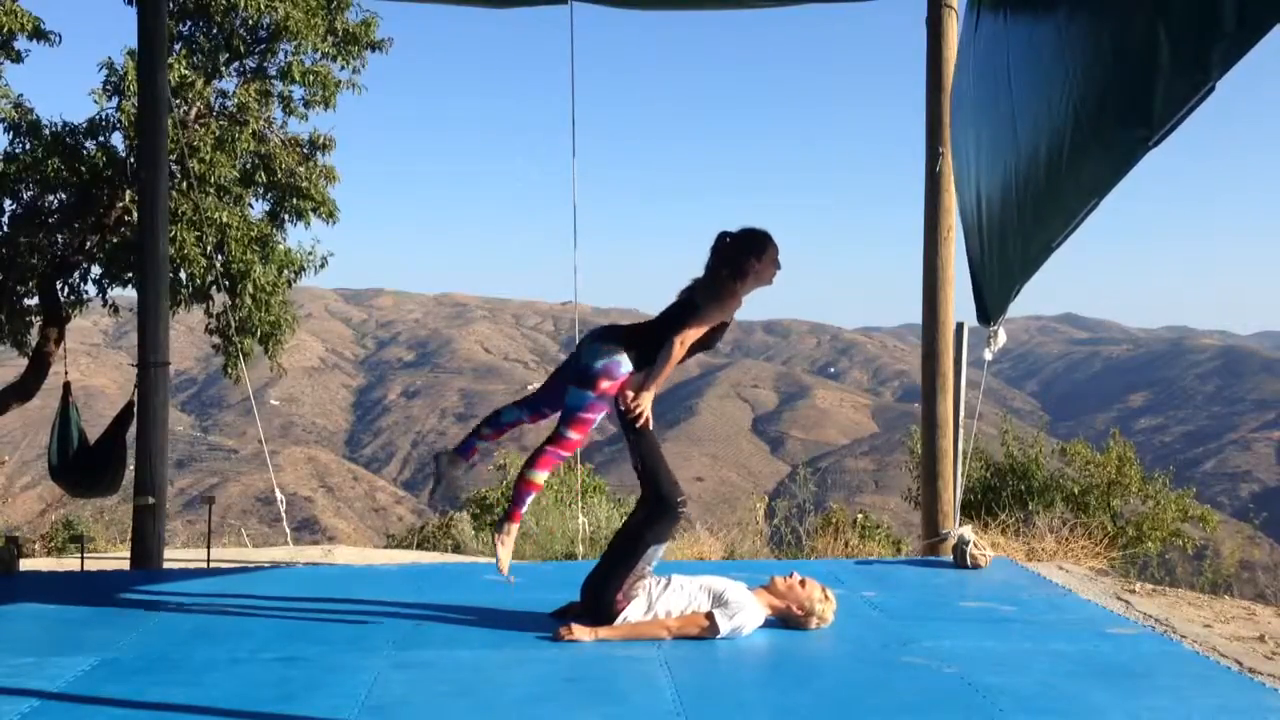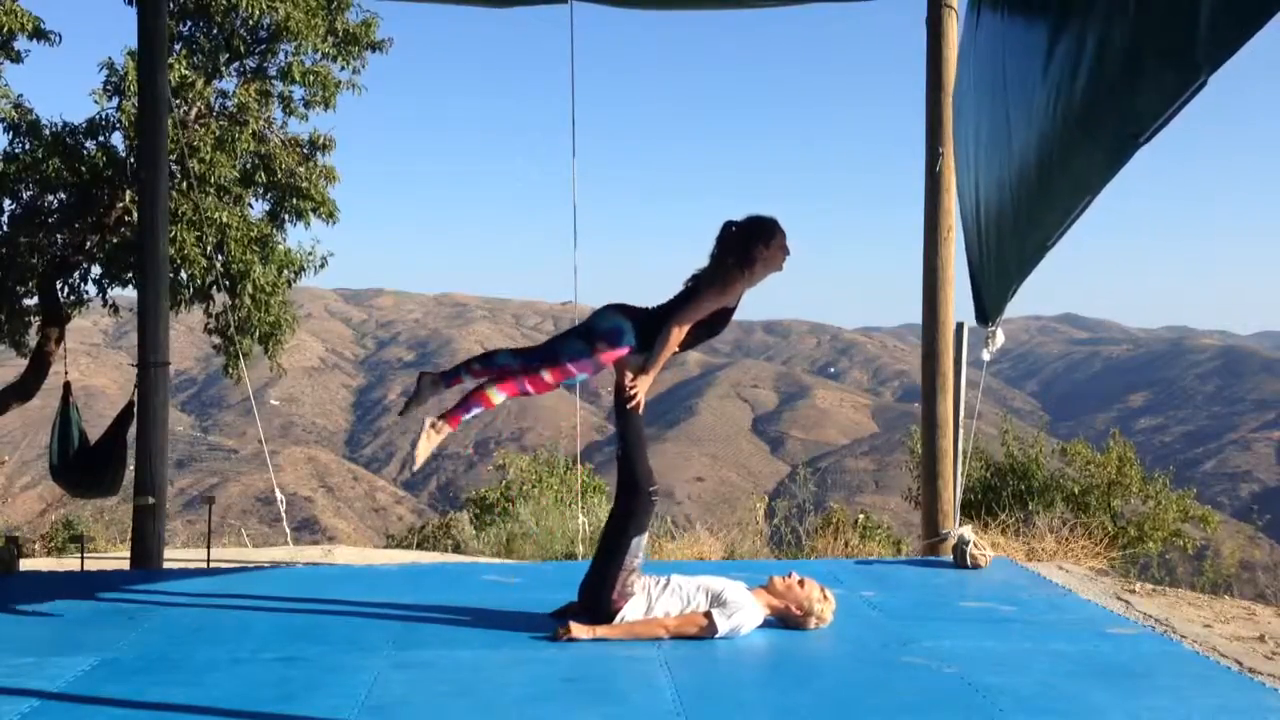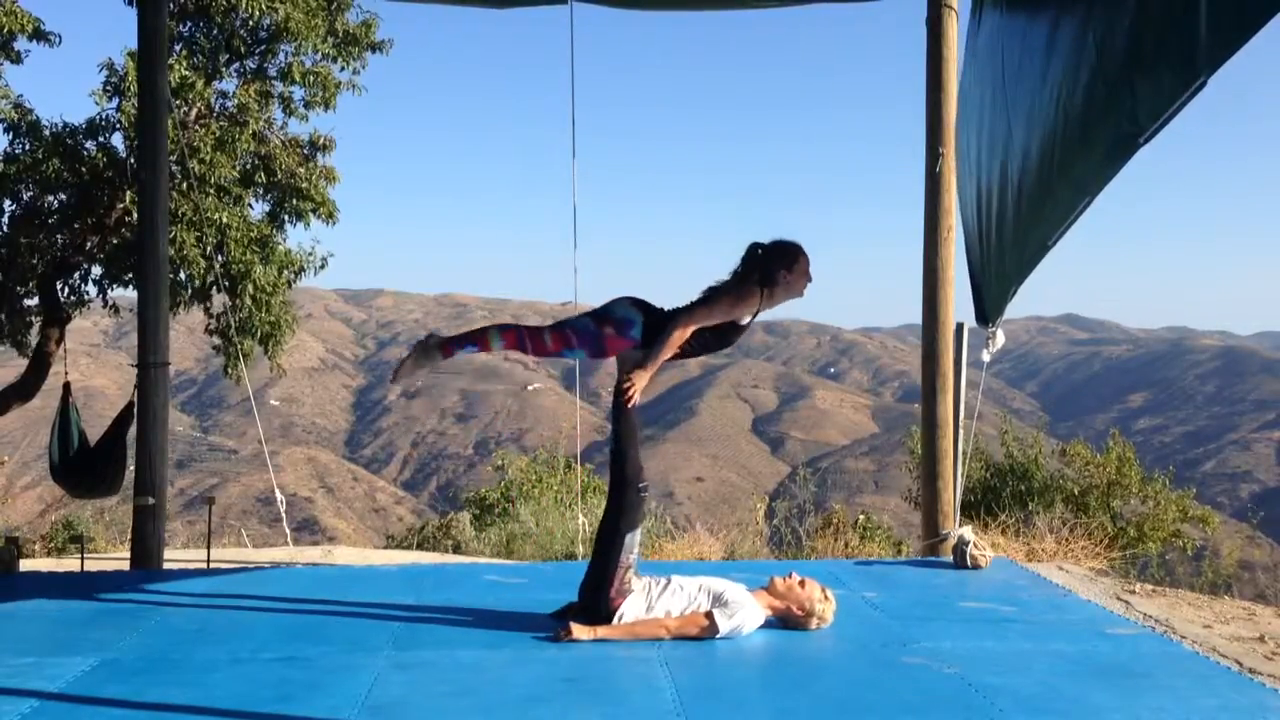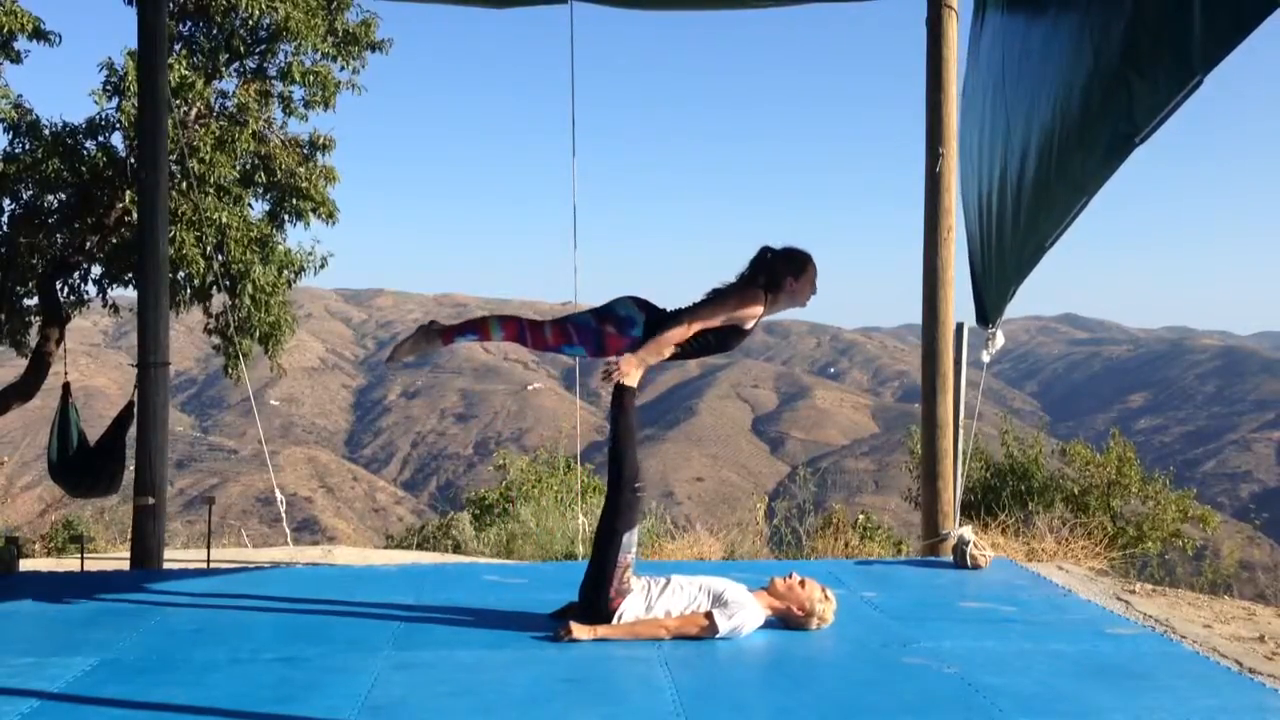
dt=0.4s
person 1, frame 1
left shoulder: (717, 287)
right shoulder: (730, 298)
right elbow: (680, 342)
left wrist: (640, 378)
right wrist: (648, 389)
left hip: (608, 346)
right hip: (613, 359)
left knee: (533, 407)
right knee: (562, 442)
left ankle: (455, 457)
right ankle: (508, 526)
person 1, frame 2
left shoulder: (727, 274)
right shoulder: (733, 284)
right elbow: (677, 325)
left wrist: (645, 363)
right wrist: (648, 375)
left hip: (620, 326)
right hip: (620, 333)
left knee: (528, 359)
right knee: (533, 378)
left ankle: (438, 380)
right ankle: (441, 425)
person 1, frame 3
left shoulder: (744, 294)
right shoulder: (749, 300)
right elbow: (683, 326)
left wrist: (642, 363)
right wrist: (646, 371)
left hip: (631, 326)
right hip: (628, 327)
left knee: (536, 339)
right knee: (532, 341)
left ankle: (440, 345)
right ankle: (437, 349)
person 1, frame 4
left shoulder: (748, 299)
right shoulder: (752, 305)
right elbow: (690, 324)
left wrist: (639, 355)
right wrist: (638, 358)
left hip: (634, 325)
right hip: (632, 328)
left knee: (537, 333)
right knee: (534, 334)
left ankle: (441, 333)
right ankle: (436, 336)
person 2, frame 1
left shoulder: (745, 616)
right shoulder: (742, 596)
left elbow: (670, 629)
left wrist: (595, 633)
left hip: (615, 608)
right hip: (616, 605)
left knee: (669, 504)
person 2, frame 2
left shoulder: (744, 615)
right shoulder: (741, 596)
left elbow: (668, 628)
left wrist: (593, 631)
left hip: (613, 609)
right hip: (614, 604)
left knee: (641, 495)
left ankle: (627, 391)
person 2, frame 3
left shoulder: (745, 616)
right shoulder: (742, 598)
left elbow: (668, 629)
left wrist: (594, 632)
left hip: (614, 606)
right hip: (614, 603)
left knee: (630, 492)
person 2, frame 4
left shoulder: (745, 616)
right shoulder: (743, 599)
left elbow: (668, 629)
left wrist: (594, 632)
left hip: (613, 608)
right hip: (616, 603)
left knee: (627, 495)
left ankle: (628, 383)
